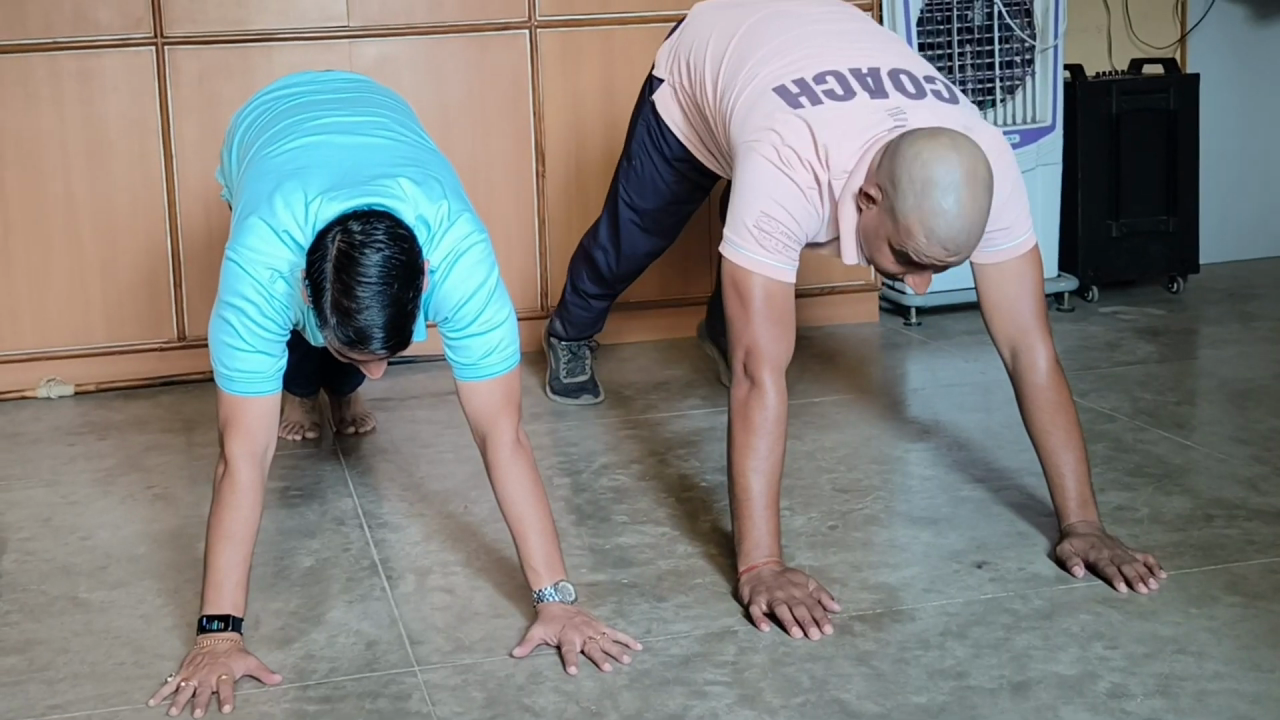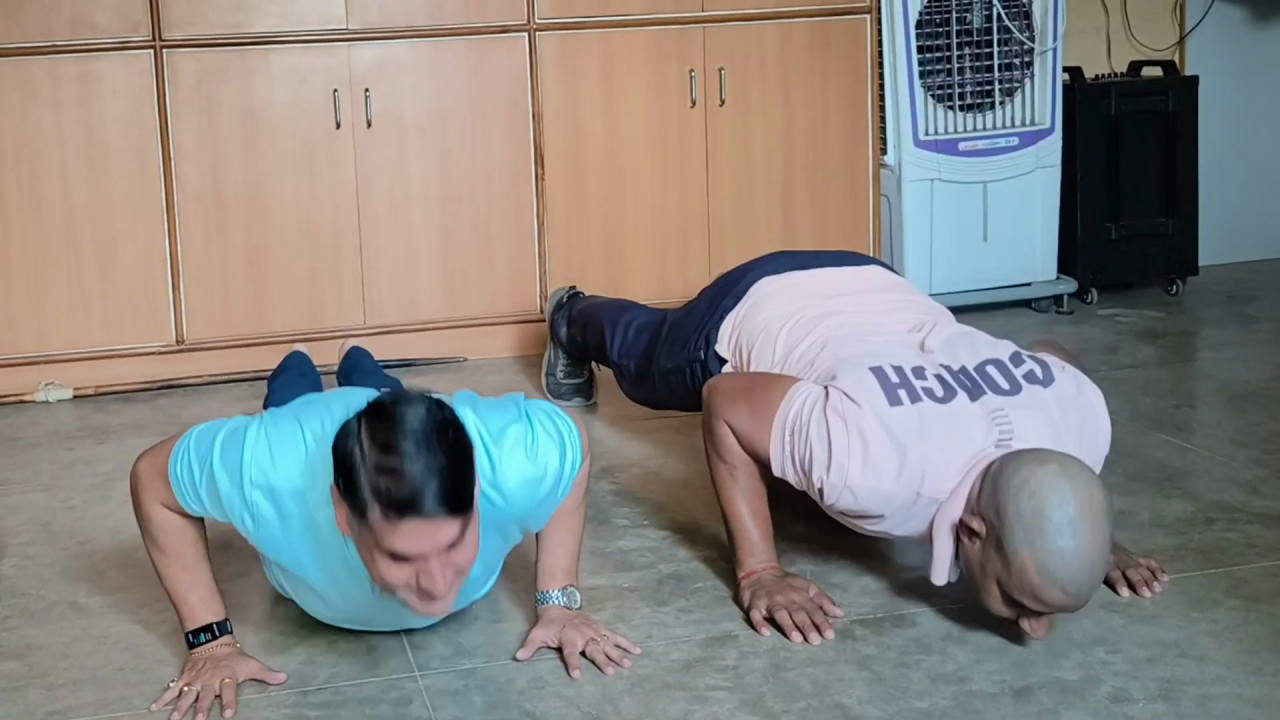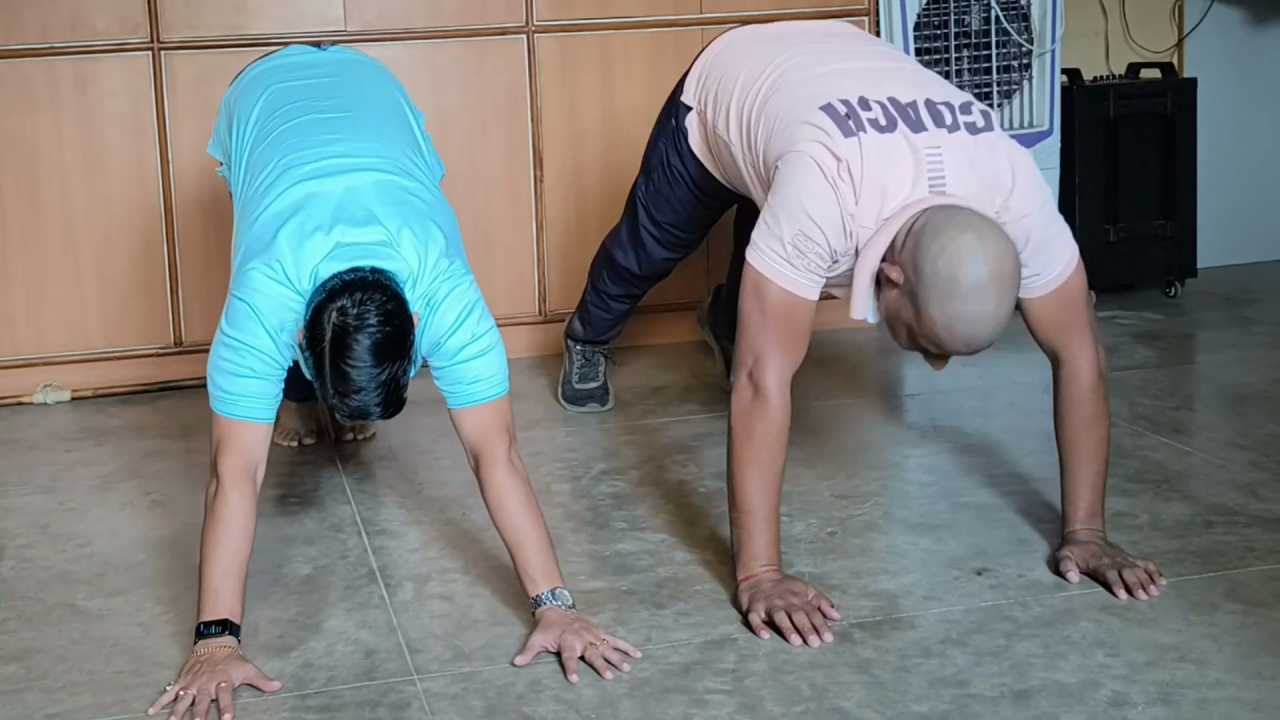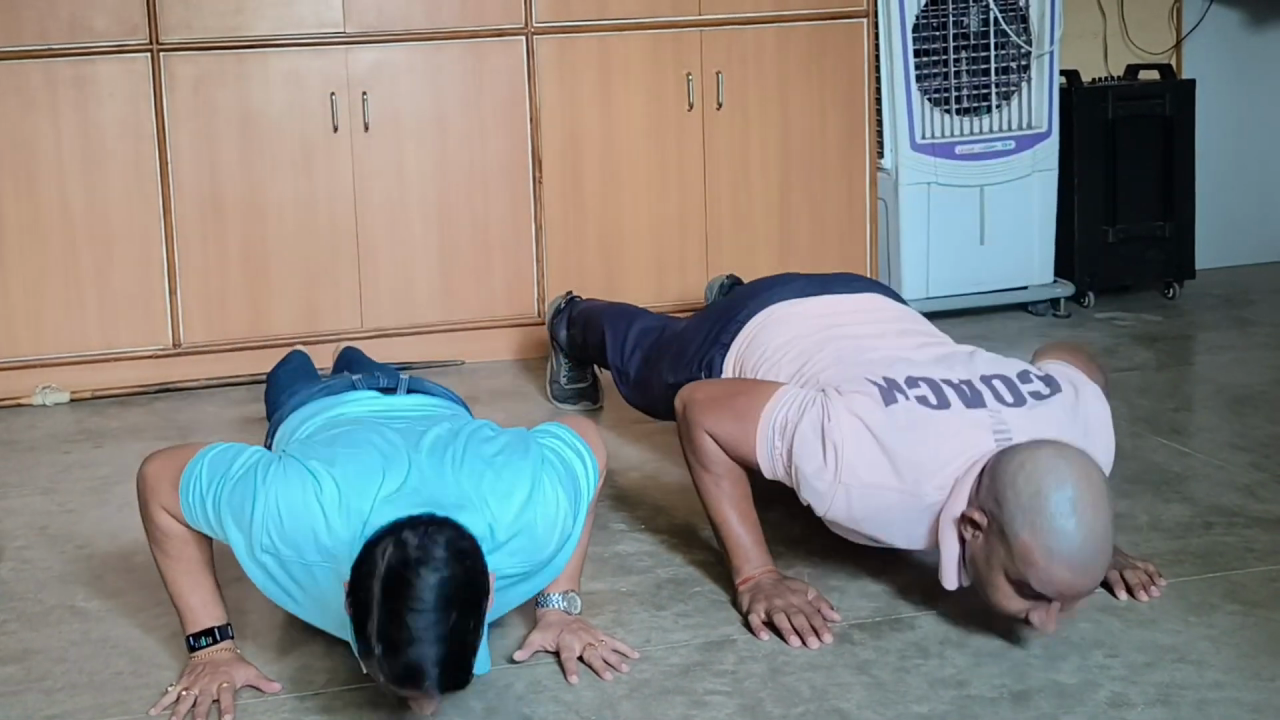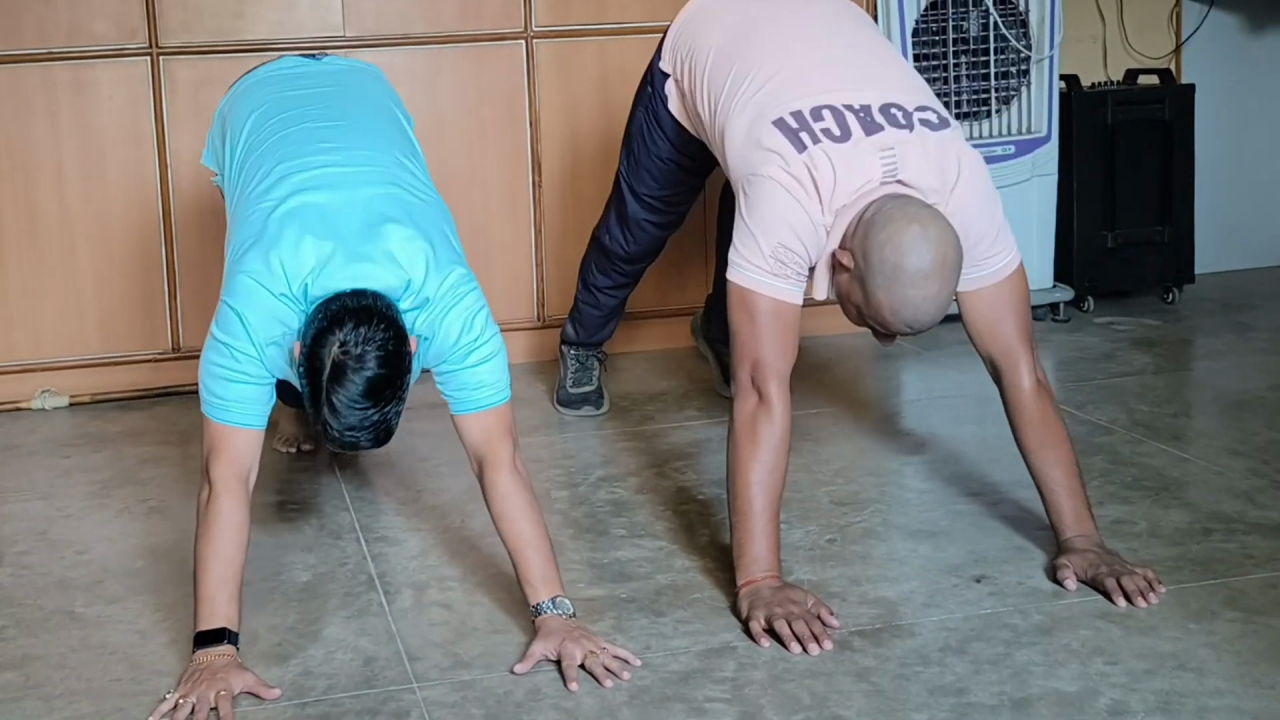
dt=1s
person 1, frame 1
left shoulder: (985, 164)
right shoulder: (790, 171)
left elbow: (1029, 349)
right elbow: (762, 375)
left wrist: (1081, 523)
right wrist: (760, 564)
left knee: (764, 262)
right knee: (629, 240)
left ankle: (723, 329)
right ankle: (570, 336)
person 1, frame 2
left shoulder: (1085, 421)
right shoulder: (873, 468)
right elbow: (720, 405)
left wrist: (1092, 548)
right wrist: (759, 571)
right hip: (758, 310)
right knee: (643, 359)
right ankle: (573, 319)
person 1, frame 3
left shoulder: (1016, 197)
right shoulder: (825, 196)
left elbow: (1079, 358)
right elbow: (764, 382)
left wrist: (1086, 530)
right wrist: (758, 574)
left knee: (765, 264)
right knee: (647, 251)
left ankle: (725, 327)
right ankle: (588, 339)
person 1, frame 4
left shoulder: (1085, 432)
right shoulder: (865, 464)
left elbow: (1071, 360)
right elbow: (695, 412)
left wrist: (1086, 542)
right wrist: (755, 574)
right hip: (763, 337)
right knee: (645, 361)
left ankle: (731, 297)
right ankle: (576, 324)
person 1, frame 5
left shoulder: (961, 191)
right shoulder: (792, 200)
left elbow: (1016, 367)
right elbow: (765, 391)
left wrist: (1080, 539)
right wrist: (757, 580)
left knee: (750, 249)
right knee: (635, 231)
left ankle: (720, 332)
right ankle: (583, 348)
person 2, frame 1
left shoulder: (459, 253)
right shoulder: (262, 262)
left elbow: (501, 432)
right elbow: (244, 455)
left wrist: (555, 598)
right wrist: (219, 631)
left knee: (348, 366)
right knee: (299, 363)
left ankle: (341, 393)
right ankle: (298, 390)
person 2, frame 2
left shoulder: (520, 455)
right shoulder: (268, 473)
left elbow: (574, 449)
right elbow: (150, 479)
left wrist: (557, 599)
right wrist: (210, 634)
left ankle: (357, 374)
right ankle: (293, 384)
person 2, frame 3
left shoulder: (444, 295)
right shoulder: (269, 303)
left elbow: (495, 456)
right elbow: (236, 475)
left wrist: (554, 604)
right wrist: (217, 638)
left ankle: (303, 390)
right ankle: (297, 399)
person 2, frame 4
left shoulder: (533, 516)
right shoulder: (285, 523)
left elbow: (588, 444)
right elbow: (156, 481)
left wrist: (559, 605)
right wrist: (210, 642)
right hip: (318, 426)
left ankle: (355, 373)
right ankle: (297, 372)
person 2, frame 5
left shoulder: (447, 302)
right shoulder: (259, 311)
left elbow: (497, 461)
right elbow: (227, 481)
left wrist: (554, 611)
right wrist: (215, 647)
left ankle: (289, 392)
right ankle: (290, 402)
